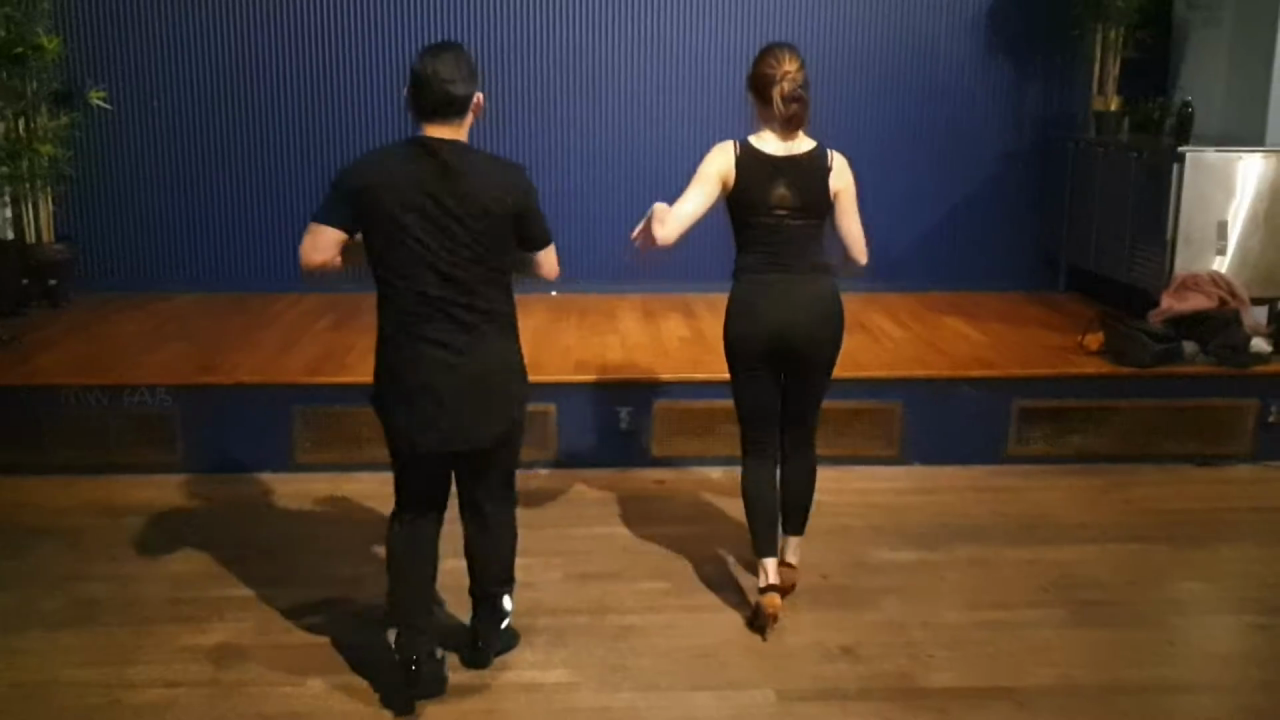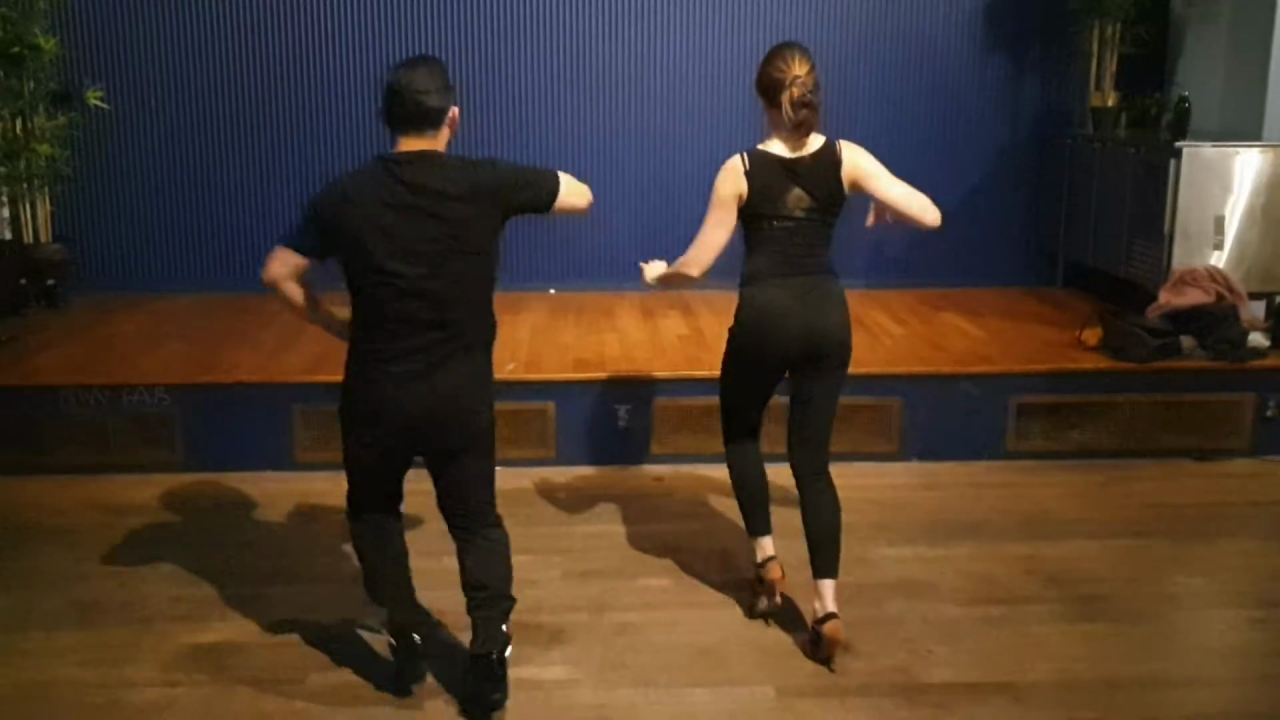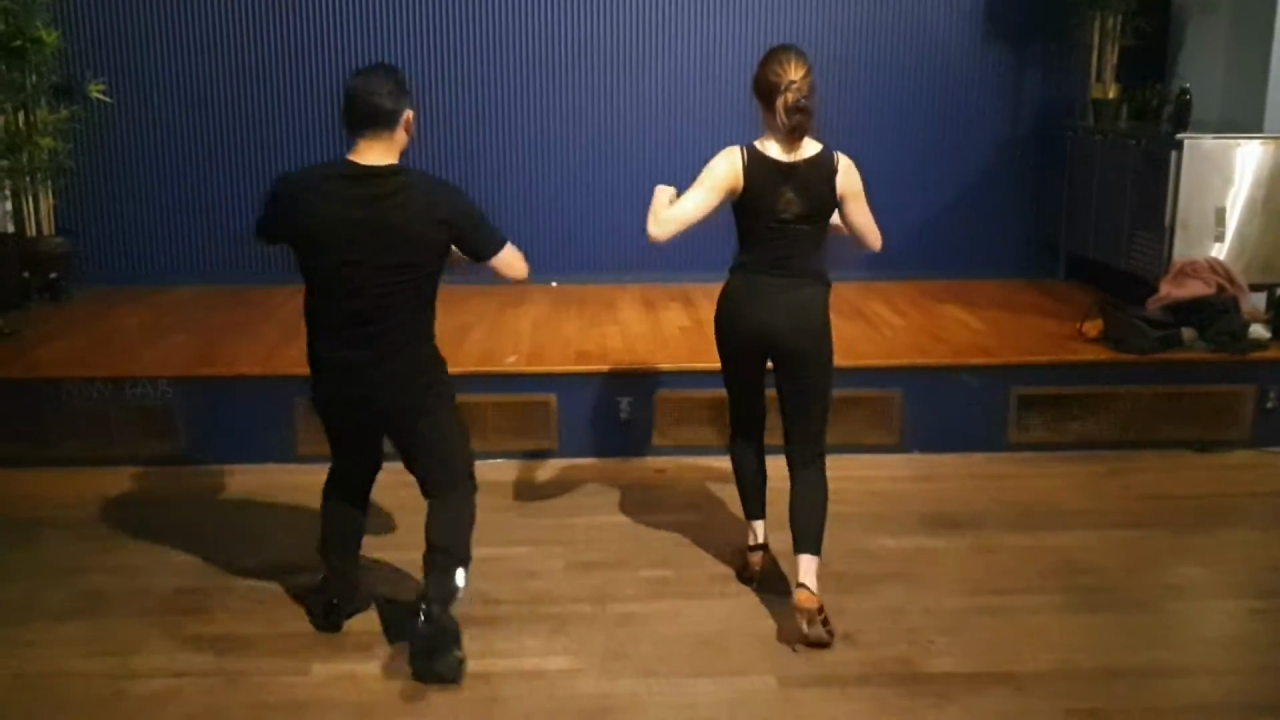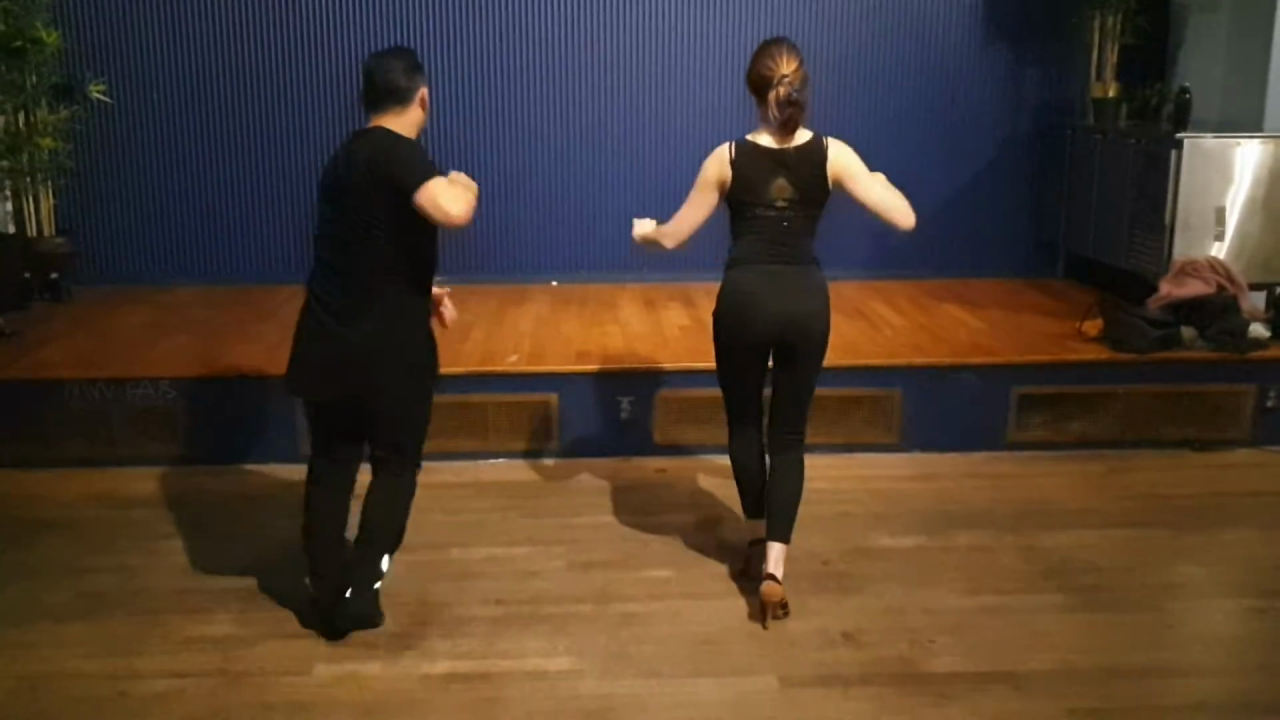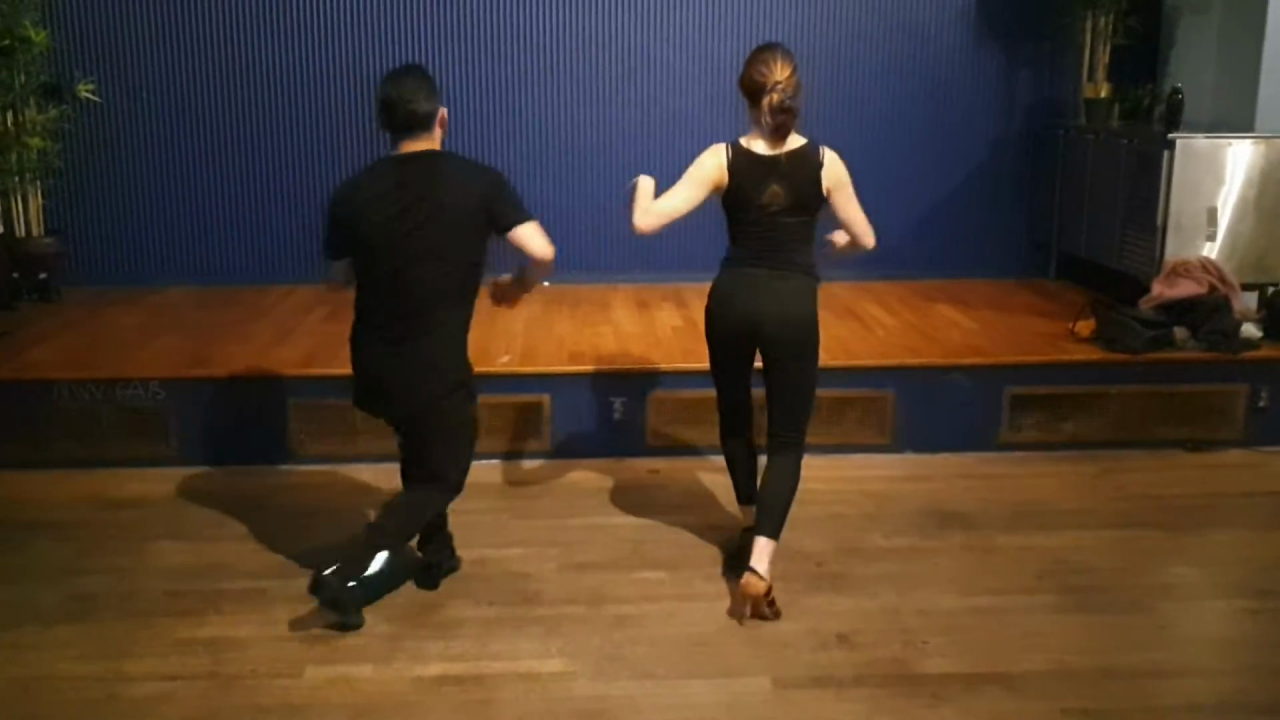
dt=0.4s
person 1, frame 1
left shoulder: (367, 174)
right shoulder: (507, 181)
left elbow: (315, 256)
right elbow: (546, 268)
left hip: (406, 379)
right hip: (489, 379)
left knee: (415, 508)
right knee: (489, 506)
left ankle: (416, 656)
right ankle: (488, 630)
person 1, frame 2
left shoulder: (344, 195)
right shoulder: (482, 180)
left elbow: (279, 276)
right elbow: (581, 199)
left wrist: (333, 324)
right wrist: (520, 199)
left hip: (378, 393)
right hip: (462, 395)
left knee: (374, 511)
right knee: (475, 520)
left ankle: (406, 631)
right ankle: (489, 656)
person 1, frame 3
left shoulder: (299, 193)
right shoulder: (437, 199)
left elbow: (269, 234)
right elbow: (516, 269)
right wrist: (450, 247)
left hip: (333, 381)
right hip: (413, 383)
left knee: (349, 474)
right knee: (451, 489)
left ankle: (334, 594)
right ankle: (433, 618)
person 1, frame 4
left shoulder: (344, 158)
right shoulder: (395, 154)
right elbow: (452, 212)
left wrist: (421, 290)
right wrist: (464, 187)
left hip: (322, 346)
right hip: (389, 352)
left knee: (330, 466)
right knee: (396, 465)
left ankle: (330, 595)
right ankle: (358, 591)
person 1, frame 5
left shoulder: (356, 193)
right shoulder: (479, 181)
left elbow: (341, 278)
right elbow: (542, 253)
right wrist: (516, 286)
left hip: (374, 363)
right hip: (434, 364)
left knee: (424, 452)
right knee: (438, 476)
left ankle: (436, 553)
right ankle: (347, 577)
person 2, frame 1
left shoulder: (728, 158)
right shoulder: (833, 165)
left elbow: (666, 232)
right elbow: (859, 256)
left wrist: (651, 221)
left hip: (753, 311)
right hip: (816, 310)
left knee: (758, 444)
right knee: (799, 435)
left ankle: (768, 585)
right ankle: (788, 558)
person 2, frame 2
left shoulder: (739, 169)
right shoulder: (845, 159)
left elbow: (695, 265)
right elbow: (929, 218)
left wrist: (657, 274)
right wrist: (884, 205)
left hip: (766, 318)
right hip: (828, 318)
left knee: (741, 435)
right knee: (812, 461)
left ankle: (766, 559)
right ankle: (827, 609)
person 2, frame 3
left shoulder: (737, 163)
right shoulder: (838, 167)
left elbow: (662, 230)
right elbow: (873, 242)
left wrist: (659, 199)
left hip: (744, 309)
right hip: (806, 315)
left knee: (746, 427)
right knee: (807, 451)
left ankle: (756, 546)
right ankle: (807, 586)
person 2, frame 4
left shoulder: (727, 158)
right shoulder: (831, 154)
left elbow: (673, 236)
right elbow: (904, 220)
left wrist: (643, 230)
right wrist: (880, 183)
left hip: (744, 301)
right hip: (806, 302)
left knee: (744, 426)
right knee: (788, 435)
left ankle: (757, 538)
right ankle: (773, 570)
person 2, frame 5
left shoulder: (723, 160)
right shoulder: (824, 162)
left elbow: (646, 223)
right elbow: (865, 239)
left wrist: (643, 188)
right wrist: (837, 239)
left hip: (733, 301)
right hip: (793, 306)
left knee: (734, 416)
right knee: (787, 438)
left ankle: (750, 526)
right ankle: (759, 569)
